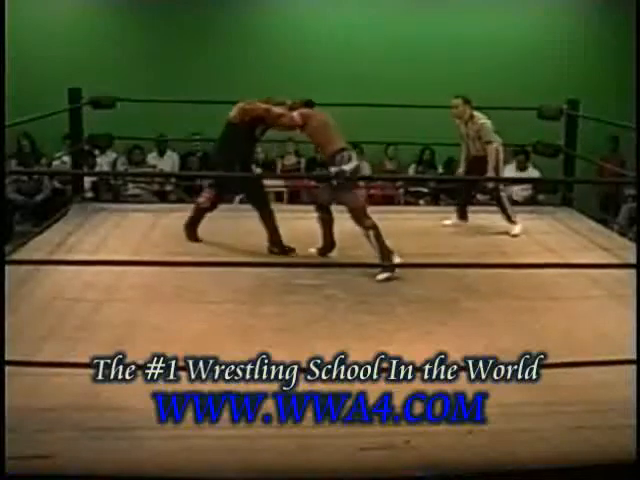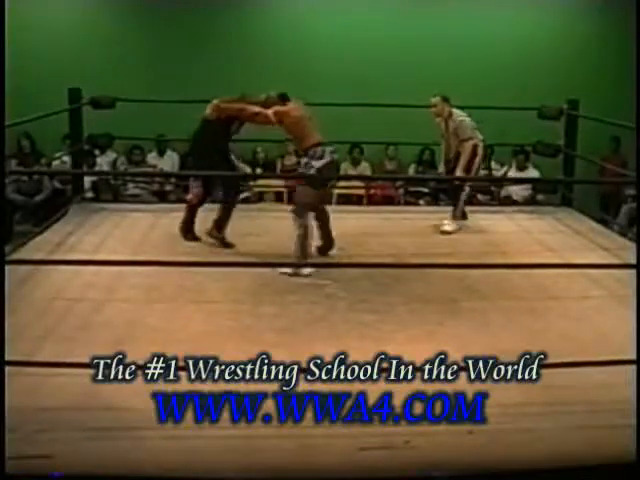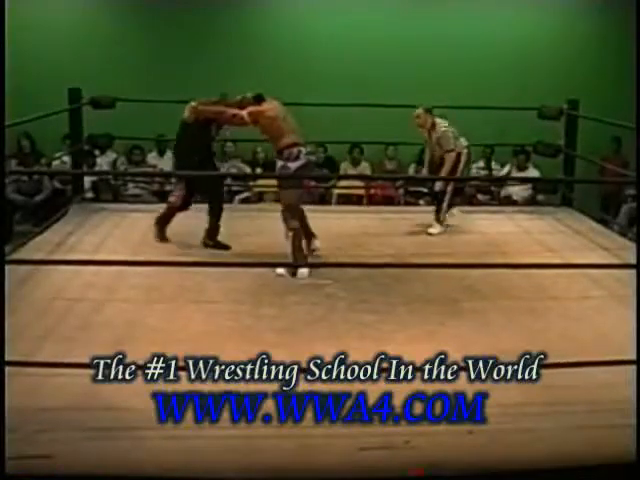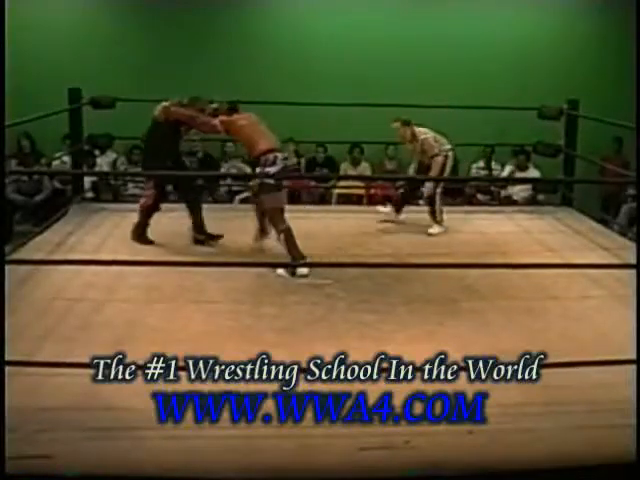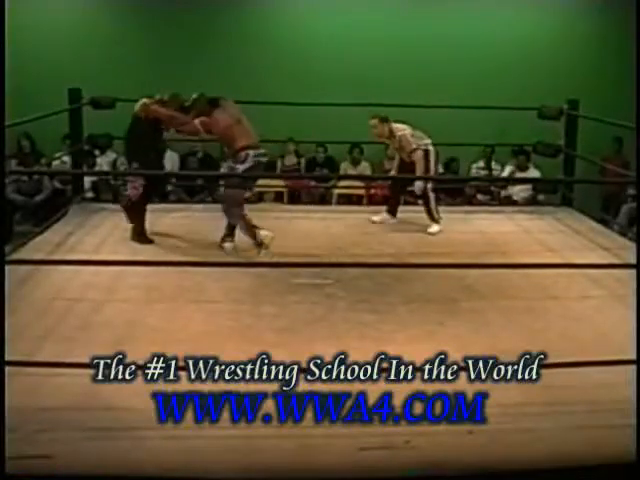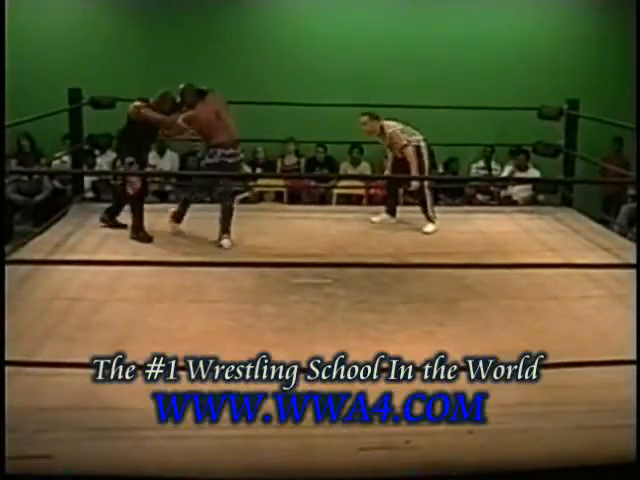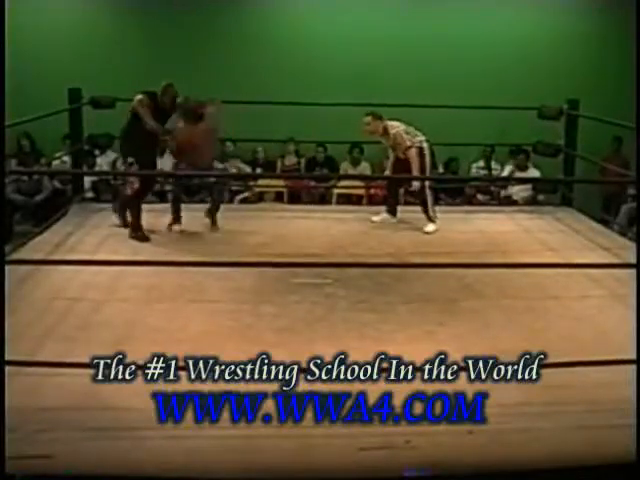
dt=0.3s
person 1, frame 1
left shoulder: (305, 114)
right shoulder: (317, 115)
left hip: (342, 164)
right hip: (340, 163)
left knee: (360, 215)
right knee: (321, 202)
left ankle: (389, 259)
right ankle: (327, 246)
person 1, frame 2
left shoulder: (283, 111)
right shoulder: (294, 104)
left elbow: (257, 115)
left hip: (316, 158)
right hip: (324, 156)
left knee: (300, 210)
right knee: (317, 205)
left ankle: (302, 262)
right ankle: (327, 244)
person 1, frame 3
left shoulder: (257, 112)
right shoulder: (273, 104)
left elbow: (232, 117)
left wrist: (201, 110)
left hip: (292, 158)
right hip: (300, 156)
left knee: (289, 213)
right knee: (293, 206)
left ankle: (300, 265)
right ankle: (310, 240)
person 1, frame 4
left shoulder: (229, 121)
right shoulder: (247, 116)
left hip: (270, 163)
right hip: (278, 160)
left knee: (276, 216)
right knee: (258, 193)
left ankle: (299, 264)
right ankle: (262, 231)
person 1, frame 5
left shoulder: (209, 121)
right shoulder: (228, 105)
left hip: (244, 158)
right hip: (258, 155)
left knee: (230, 205)
right knee: (235, 200)
left ankle: (258, 234)
right ankle: (228, 238)
person 1, frame 6
left shoulder: (190, 117)
right shoulder: (215, 99)
left hip: (215, 154)
right hip: (234, 153)
right knee: (227, 197)
left ankle: (176, 219)
right ankle: (225, 235)
person 1, frame 7
left shoulder: (180, 130)
right shoulder: (210, 119)
left elbow: (174, 151)
right elbow: (212, 105)
left hip: (187, 167)
right hip: (208, 168)
left knee: (177, 189)
left ankle: (176, 221)
right ankle: (212, 213)
person 2, frame 1
left shoulder: (267, 118)
right shoulder: (243, 110)
left elbow: (288, 123)
right elbow: (269, 111)
right wrist: (285, 113)
left hip: (242, 163)
right hip: (224, 162)
left knee: (261, 201)
right knee: (210, 199)
left ankle: (275, 243)
right ankle: (191, 226)
person 2, frame 2
left shoulder: (241, 112)
right shoulder: (217, 108)
left elbow: (259, 116)
right elbow: (242, 109)
left hip: (220, 154)
right hip: (201, 155)
left knee: (233, 188)
right knee: (199, 194)
left ankle: (217, 230)
right ankle: (186, 227)
person 2, frame 3
right shoulder: (195, 110)
left hip: (203, 157)
right hip: (185, 157)
left knee: (217, 195)
right knee: (184, 197)
left ankle: (211, 237)
right ankle: (161, 223)
person 2, frame 4
left shoulder: (188, 117)
right shoulder: (166, 109)
left elbow: (205, 127)
right elbow: (190, 116)
right wrist: (211, 122)
left hip: (171, 155)
right hip: (154, 156)
left knee: (190, 189)
right knee: (154, 195)
left ankle: (200, 232)
right ankle: (139, 231)
person 2, frame 5
left shoulder: (167, 113)
right shoulder: (147, 105)
right elbow: (169, 115)
right wrist: (187, 119)
left hip: (153, 148)
right hip: (136, 149)
left knee: (156, 183)
right knee: (141, 188)
left ankle: (129, 204)
right ankle: (138, 231)
person 2, frame 6
left shoulder: (160, 112)
right shoulder: (140, 108)
right elbow: (161, 120)
left hip: (141, 148)
right hip: (127, 147)
left knee: (127, 183)
right knee: (138, 185)
left ankle: (109, 215)
right ankle: (137, 229)
person 2, frame 7
left shoulder: (168, 107)
right shoulder: (143, 100)
right elbow: (150, 125)
right wrist: (168, 133)
left hip: (149, 144)
right hip: (133, 144)
left knee: (148, 182)
right knee: (137, 184)
left ankle: (123, 207)
right ankle: (135, 228)
person 3, frame 1
left shoulder: (481, 122)
right shoulder: (459, 122)
left elbow: (491, 147)
left wrist: (490, 171)
right wrist: (463, 165)
left hip: (492, 154)
right hip: (476, 156)
left knee: (495, 189)
right knee: (463, 185)
left ankle: (514, 223)
right ankle: (460, 217)
person 3, frame 2
left shoulder: (460, 120)
right shoulder: (441, 120)
left elbow: (468, 145)
right elbow: (445, 142)
left wrist: (461, 168)
right wrist: (444, 164)
left hip: (474, 149)
right hip: (459, 151)
left knee: (462, 184)
right knee: (453, 184)
left ankle: (454, 221)
right ankle: (460, 216)
person 3, frame 3
left shoulder: (443, 130)
right shoulder: (424, 128)
left elbow: (451, 154)
right elbow: (430, 147)
left wrist: (442, 177)
right wrist: (427, 168)
left hip: (458, 154)
right hip: (442, 155)
left knee: (444, 187)
right knee: (435, 185)
left ankle: (440, 223)
right ankle: (443, 213)
person 3, frame 4
left shoulder: (425, 138)
right shoulder: (409, 138)
left elbow: (438, 159)
right elbow: (417, 155)
left wrist: (430, 181)
right wrist: (413, 172)
left hip: (443, 157)
right hip: (427, 159)
left knee: (432, 190)
right knee: (410, 184)
left ankle: (438, 224)
right ankle: (395, 210)
person 3, frame 5
left shoulder: (402, 133)
right shoulder: (387, 135)
left elbow: (418, 154)
left wrist: (419, 178)
right wrist: (395, 170)
left hip: (425, 152)
right hip: (408, 156)
left knee: (424, 188)
right knee: (396, 183)
left ankle: (435, 222)
right ankle: (390, 214)
person 3, frame 6
left shoulder: (392, 131)
right shoulder: (379, 132)
left elbow: (409, 150)
left wrist: (414, 175)
right wrist: (389, 169)
left hip: (417, 149)
right hip: (402, 153)
left knee: (420, 186)
right knee: (391, 182)
left ankle: (431, 221)
right ankle: (389, 214)
person 3, frame 7
left shoulder: (396, 131)
right shoulder: (382, 132)
left elbow: (412, 151)
left wrist: (416, 176)
right wrist: (389, 169)
left hip: (419, 150)
right hip: (403, 153)
left knee: (422, 186)
right knee: (392, 181)
left ankle: (432, 221)
right ankle: (390, 213)
